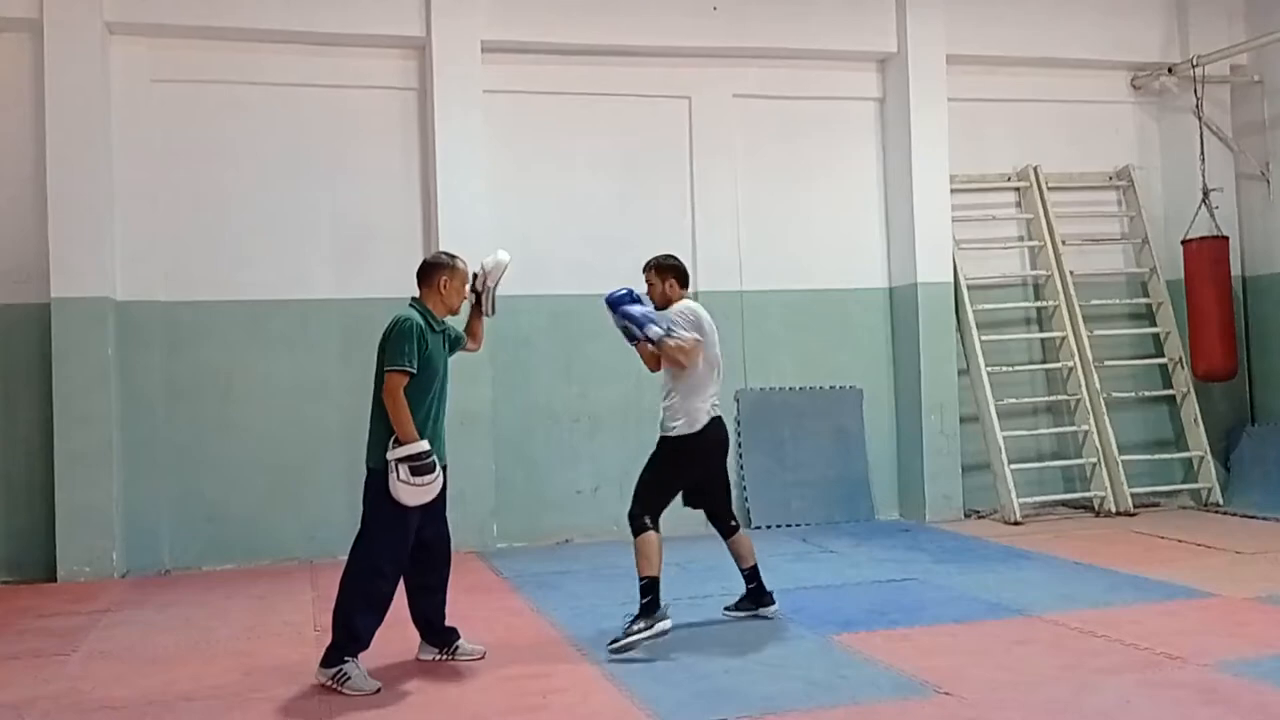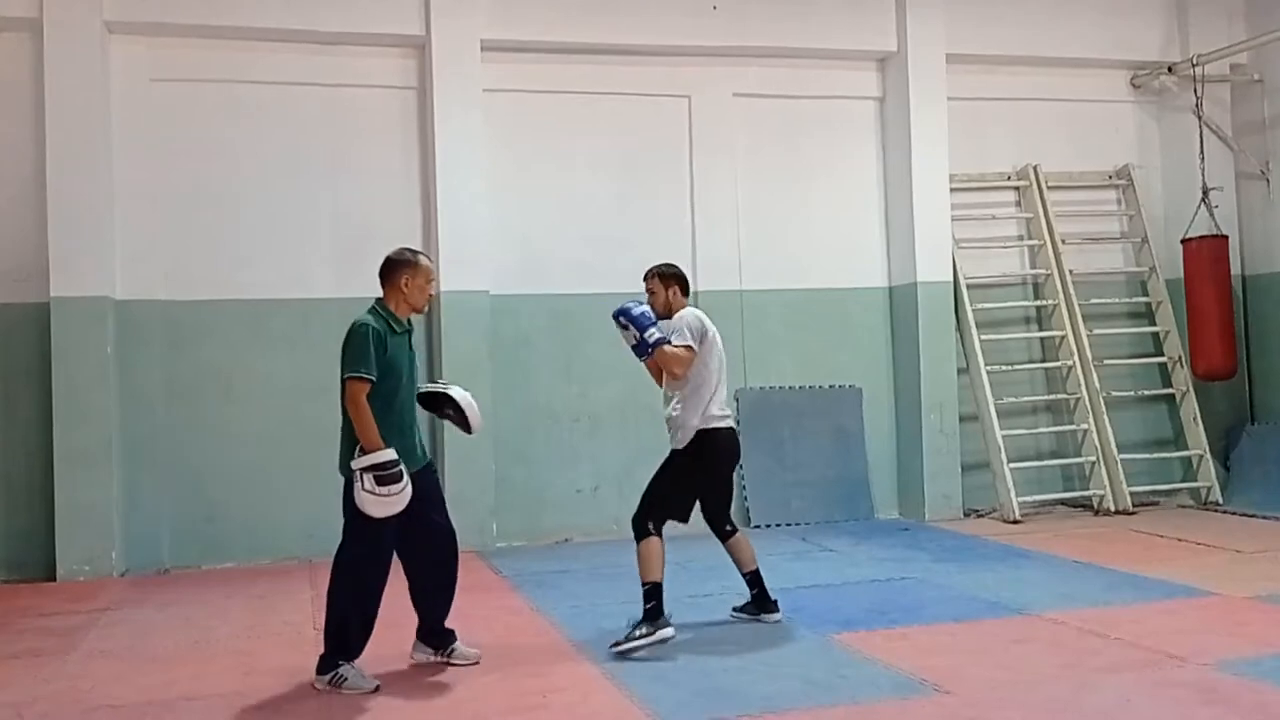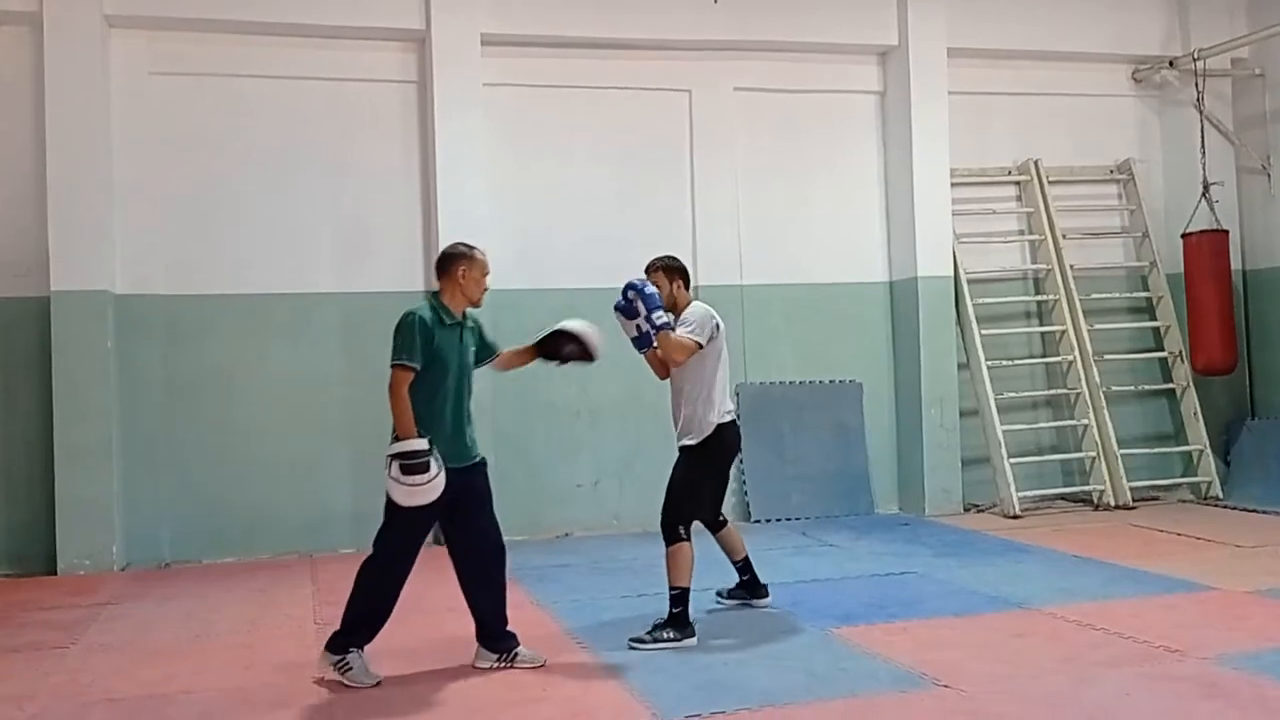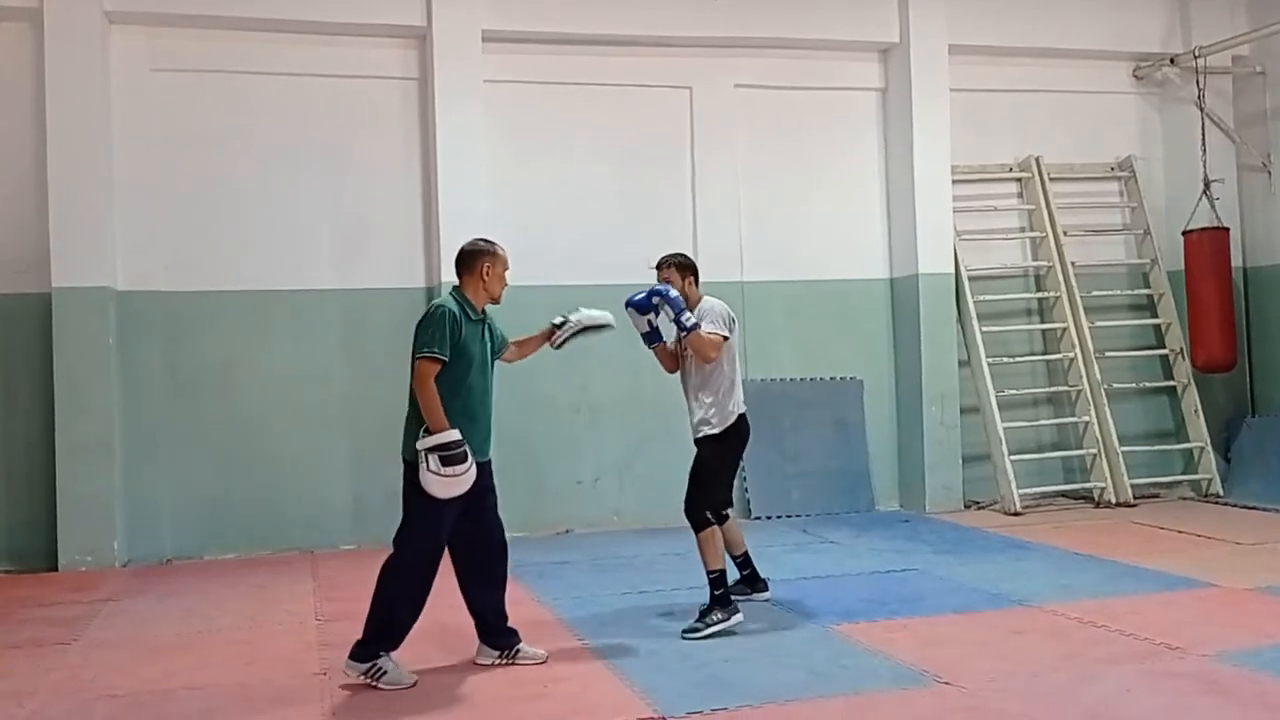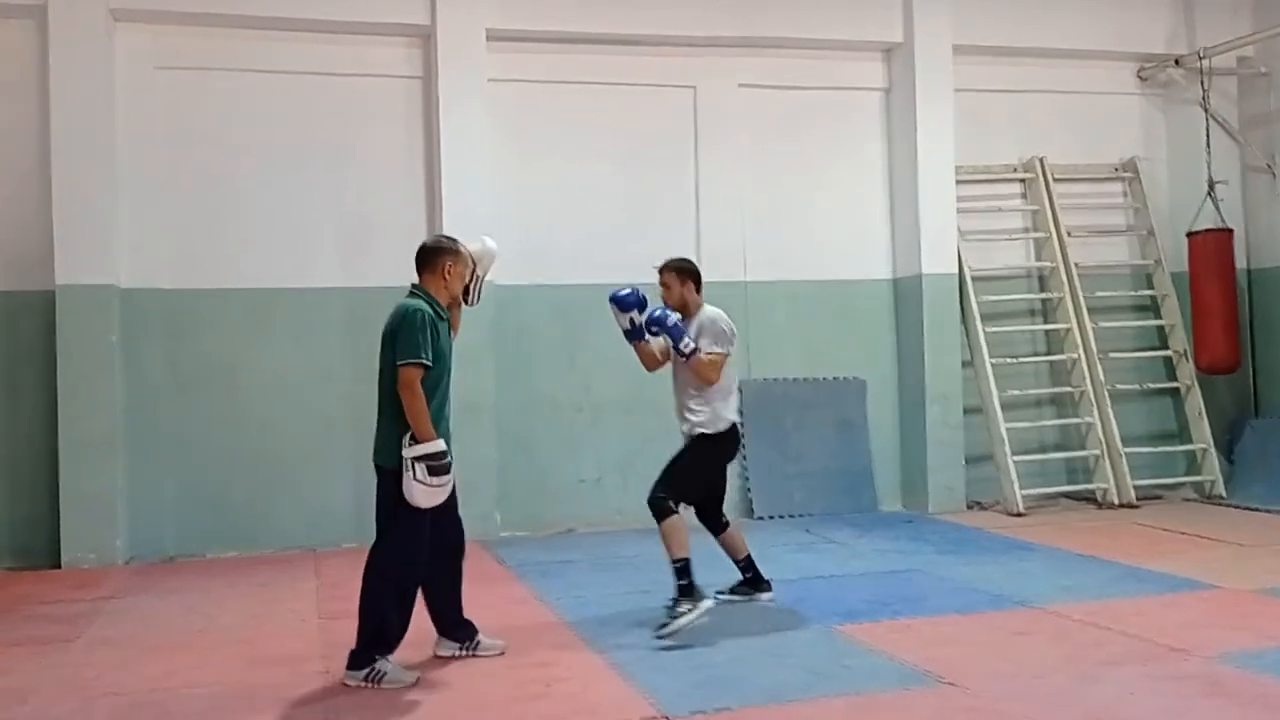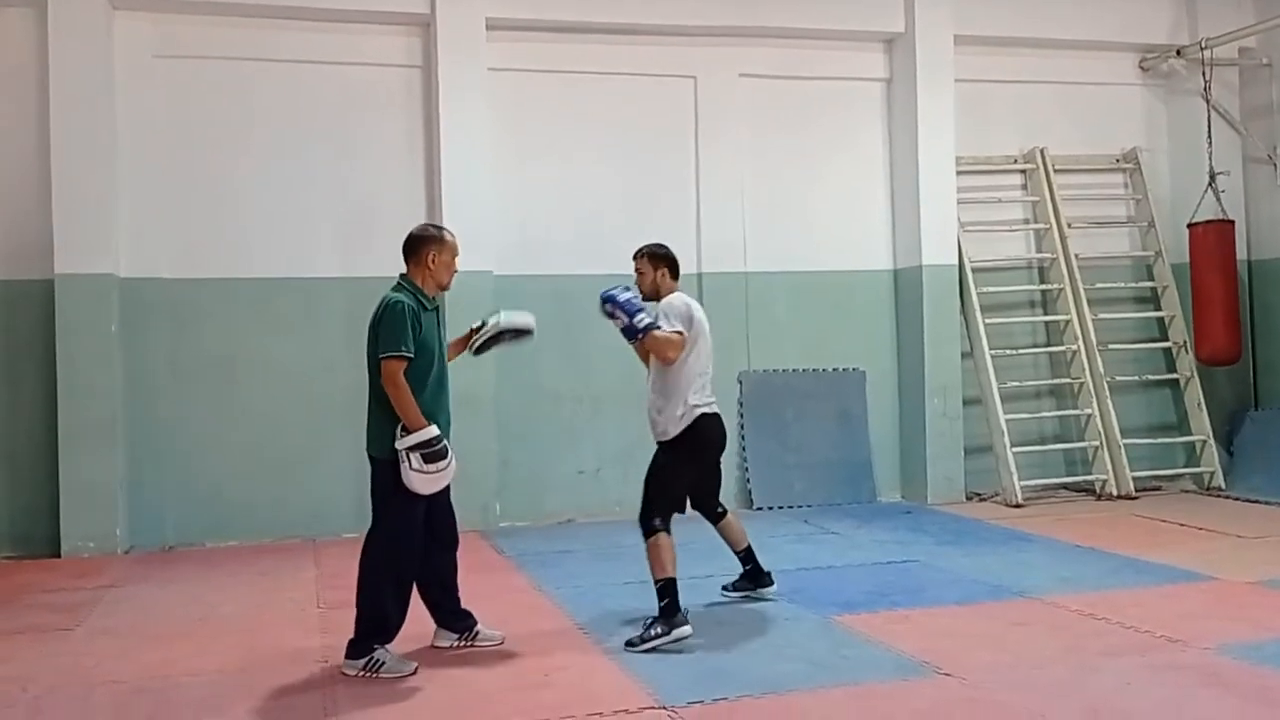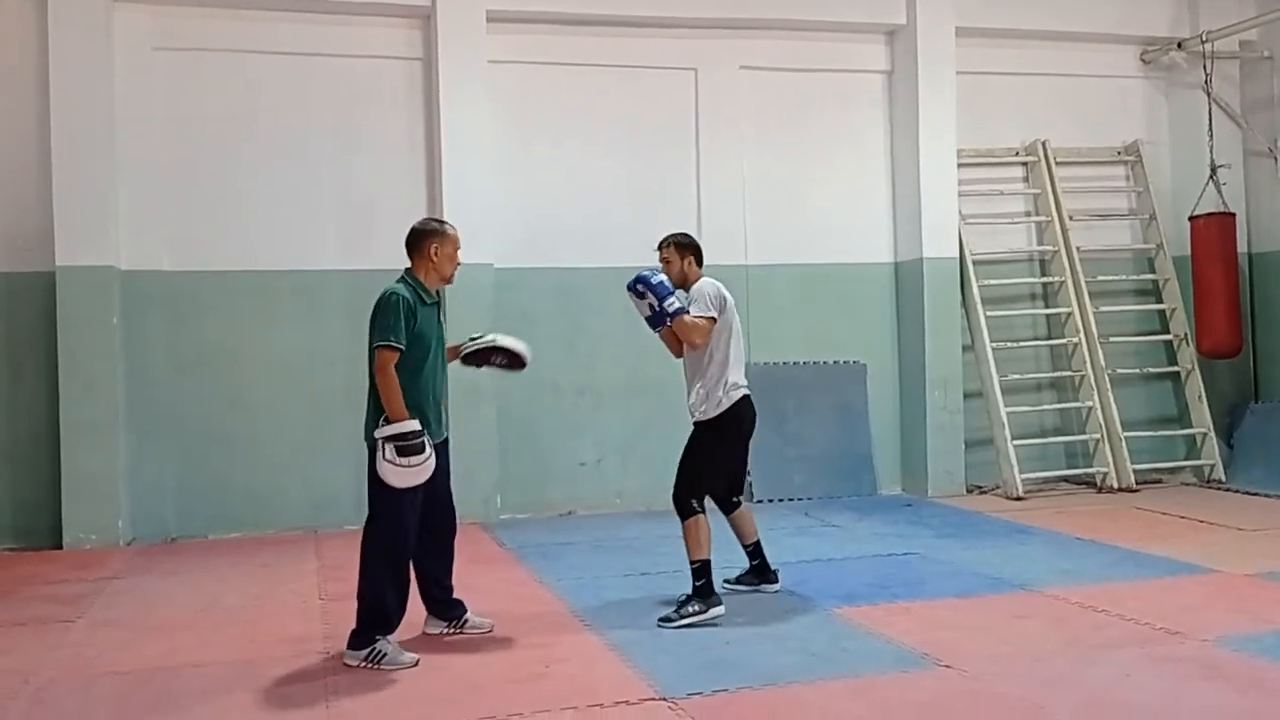
dt=0.5s
person 1, frame 1
left shoulder: (437, 329)
right shoulder: (408, 324)
left elbow: (473, 342)
right elbow: (392, 391)
left wrist: (480, 303)
right wrist: (413, 449)
left hip: (428, 462)
right hip: (396, 464)
left knee: (432, 553)
right knee: (378, 559)
left ankle: (436, 638)
right ankle: (339, 658)
person 1, frame 2
left shoulder: (404, 329)
right shoulder: (367, 330)
right elbow: (355, 398)
right wrist: (381, 460)
left hip: (415, 464)
left knee: (439, 548)
right knee: (363, 565)
left ankle: (433, 639)
right ankle: (334, 664)
person 1, frame 3
left shoulder: (469, 326)
right shoulder: (419, 321)
left elbow: (500, 359)
right elbow: (399, 387)
left wrist: (543, 348)
left hip: (466, 462)
left knee: (485, 552)
right knee: (392, 557)
left ankle: (496, 645)
right ankle: (344, 648)
person 1, frame 4
left shoulder: (482, 320)
right shoulder: (445, 313)
left elbow: (510, 352)
right elbow: (423, 379)
left wrist: (552, 334)
right wrist: (445, 440)
left hip: (472, 458)
left knee: (486, 549)
right knee: (416, 554)
left ankle: (497, 641)
right ankle: (369, 655)
person 1, frame 5
left shoulder: (431, 312)
right shoulder: (416, 313)
left elbow: (448, 336)
right elbow: (409, 384)
left wrist: (461, 300)
right wrist: (430, 444)
left hip: (430, 455)
right hip: (408, 458)
left knee: (447, 543)
right knee: (397, 556)
left ankle: (455, 633)
right ankle: (366, 660)
person 1, frame 6
left shoulder: (426, 306)
right shoulder: (399, 306)
right elbow: (392, 377)
left wrist: (470, 340)
right wrist: (423, 435)
right hip: (400, 451)
left knee: (439, 539)
right knee: (393, 545)
left ankle: (453, 624)
right ankle: (365, 650)
person 1, frame 7
left shoulder: (431, 300)
right shoulder: (398, 298)
right elbow: (384, 367)
left wrist: (464, 351)
right wrist: (404, 429)
left hip: (432, 437)
left knee: (438, 526)
right knee: (392, 536)
left ankle: (444, 611)
right ankle: (367, 640)
person 2, frame 1
left shoulder: (684, 312)
right shoulder: (683, 316)
left elbow: (683, 360)
right elbow: (656, 363)
left wrist: (649, 325)
right wrist: (632, 328)
left hip: (687, 435)
right hip: (709, 432)
left knee: (642, 513)
right knee: (722, 515)
left ankle: (651, 610)
right ankle: (758, 594)
person 2, frame 2
left shoulder: (688, 319)
right shoulder: (684, 324)
left elbow: (677, 367)
right elbow: (665, 379)
left wrist: (650, 331)
right wrist: (637, 340)
left hip: (700, 441)
right hip: (720, 439)
left knee: (646, 521)
right knee: (721, 523)
left ankle: (654, 616)
right ankle: (762, 600)
person 2, frame 3
left shoulder: (699, 314)
right shoulder: (682, 320)
left elbow: (676, 355)
right elbow: (664, 369)
left wrist: (654, 312)
right wrist: (637, 328)
left hip: (711, 435)
right hip: (710, 435)
left knee: (674, 521)
right knee: (709, 515)
left ankle: (679, 622)
right ankle: (752, 585)
person 2, frame 4
left shoulder: (713, 309)
right shoulder: (688, 315)
left elbow: (709, 353)
right elbow: (673, 365)
left wrist: (680, 313)
right wrist: (648, 327)
left hip: (724, 426)
right hip: (711, 428)
left knee: (699, 508)
right knee: (714, 509)
left ankle: (722, 604)
right ankle: (751, 580)
person 2, frame 5
left shoulder: (712, 320)
right shoulder: (683, 322)
left elbow: (709, 375)
right elbow: (652, 362)
left wrist: (680, 338)
right wrist: (631, 327)
left hip: (714, 433)
right hip: (703, 434)
left knee: (662, 500)
right knee: (711, 515)
left ankle: (688, 594)
right ankle: (754, 581)
person 2, frame 6
left shoulder: (675, 304)
right shoulder: (674, 308)
left elbow: (670, 351)
right elbow: (654, 361)
left wrist: (639, 316)
right wrist: (628, 326)
left hip: (686, 430)
right hip: (704, 425)
left knee: (654, 518)
right knee: (708, 504)
left ankle: (669, 617)
right ankle: (756, 575)
person 2, frame 7
left shoulder: (705, 289)
right shoulder: (698, 294)
left elbow: (696, 337)
right elbow: (682, 349)
left wrist: (669, 300)
right wrist: (654, 313)
left hip: (721, 411)
right hip: (731, 411)
left knee: (687, 497)
right knee: (726, 495)
left ankle: (703, 595)
right ankle: (761, 570)
